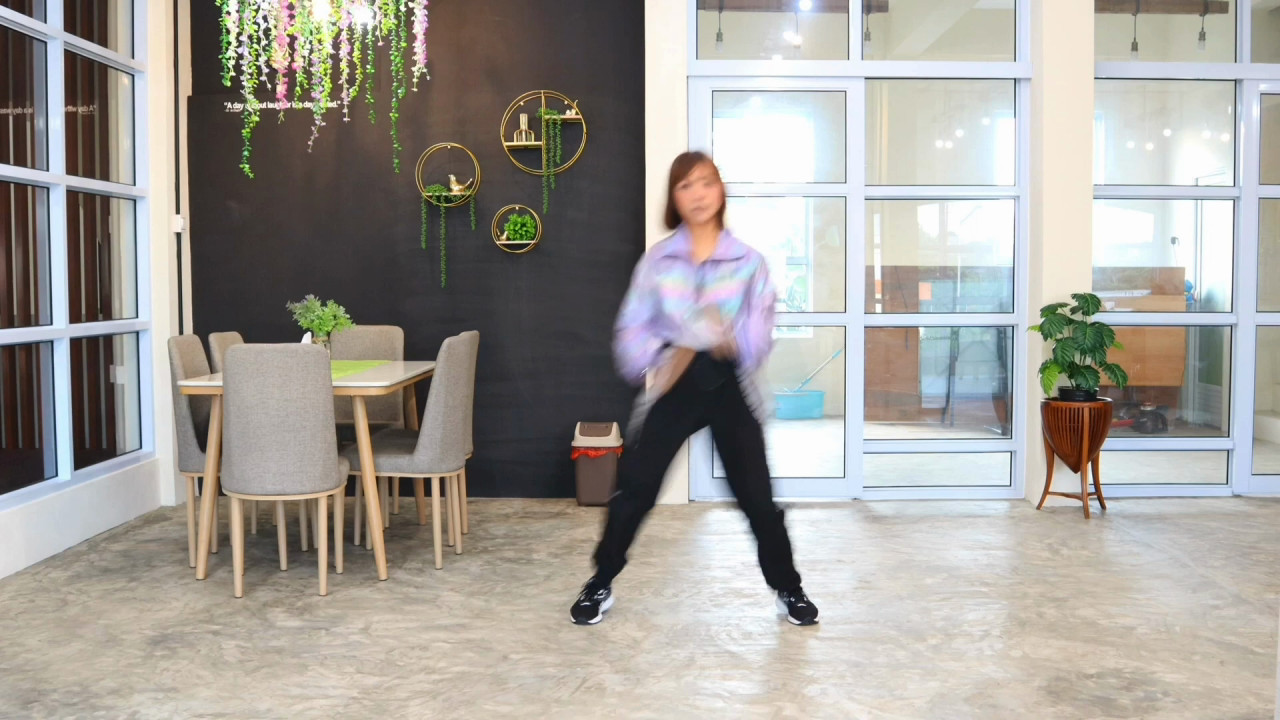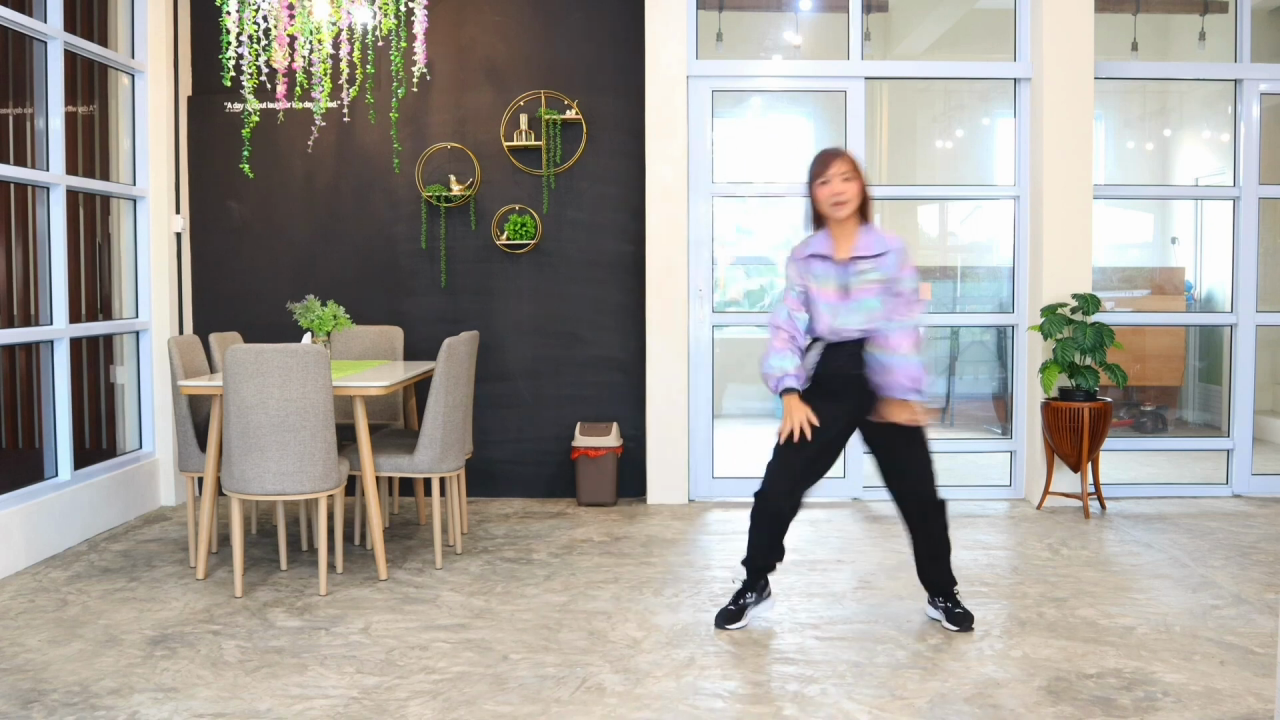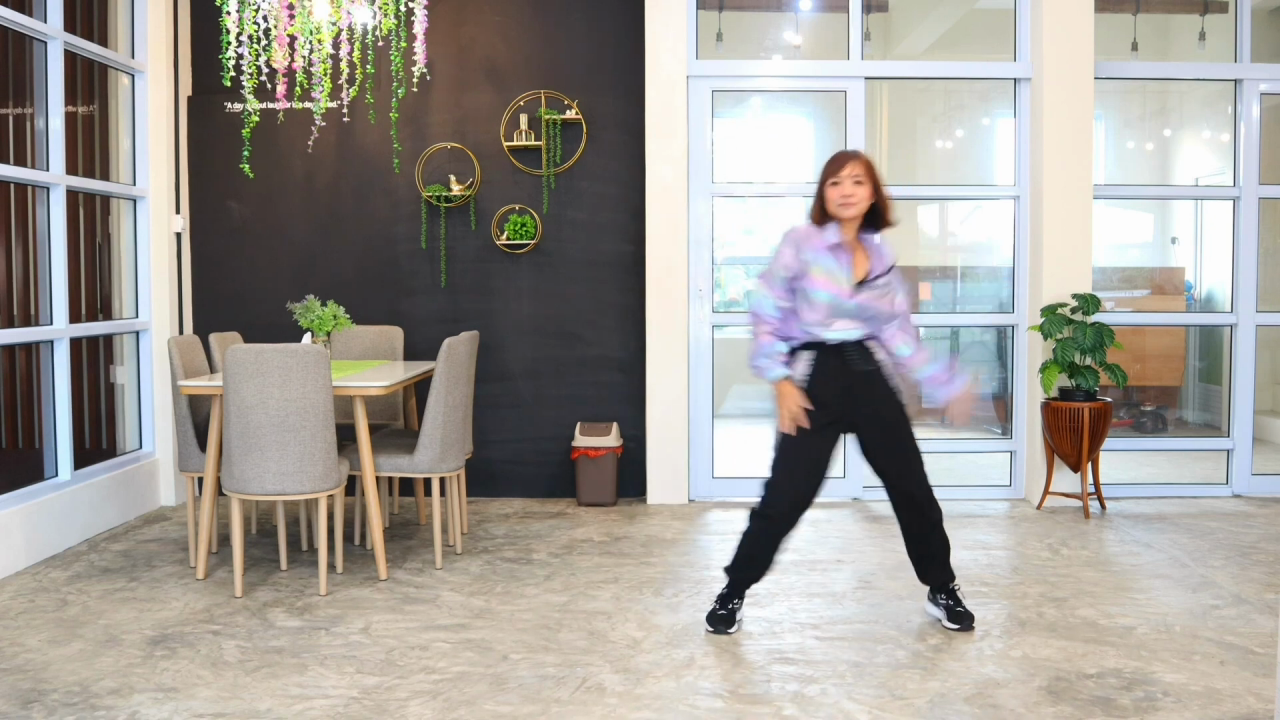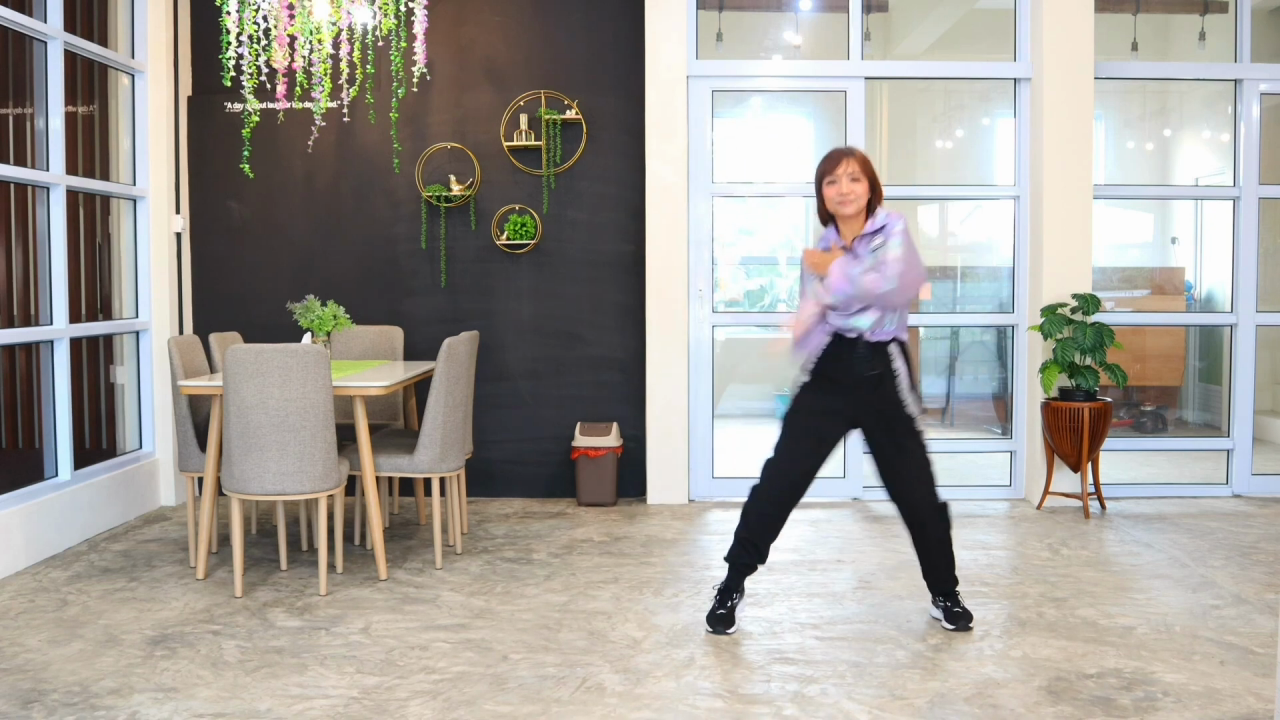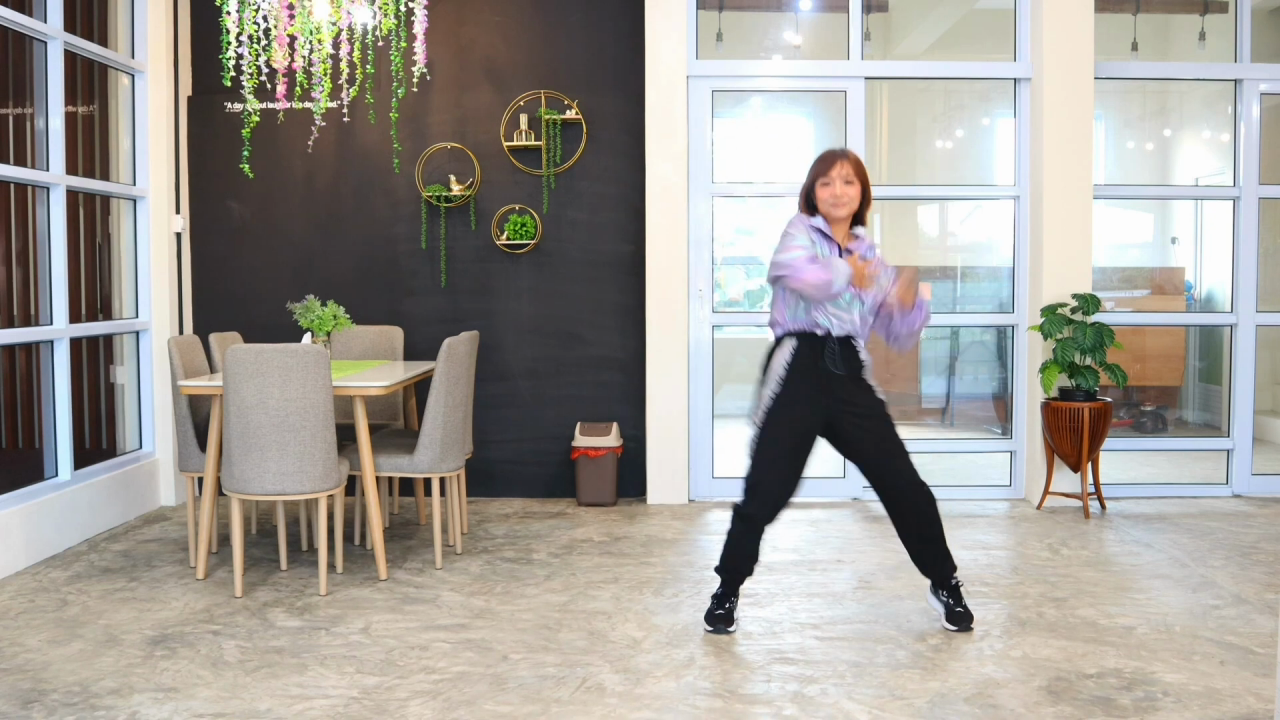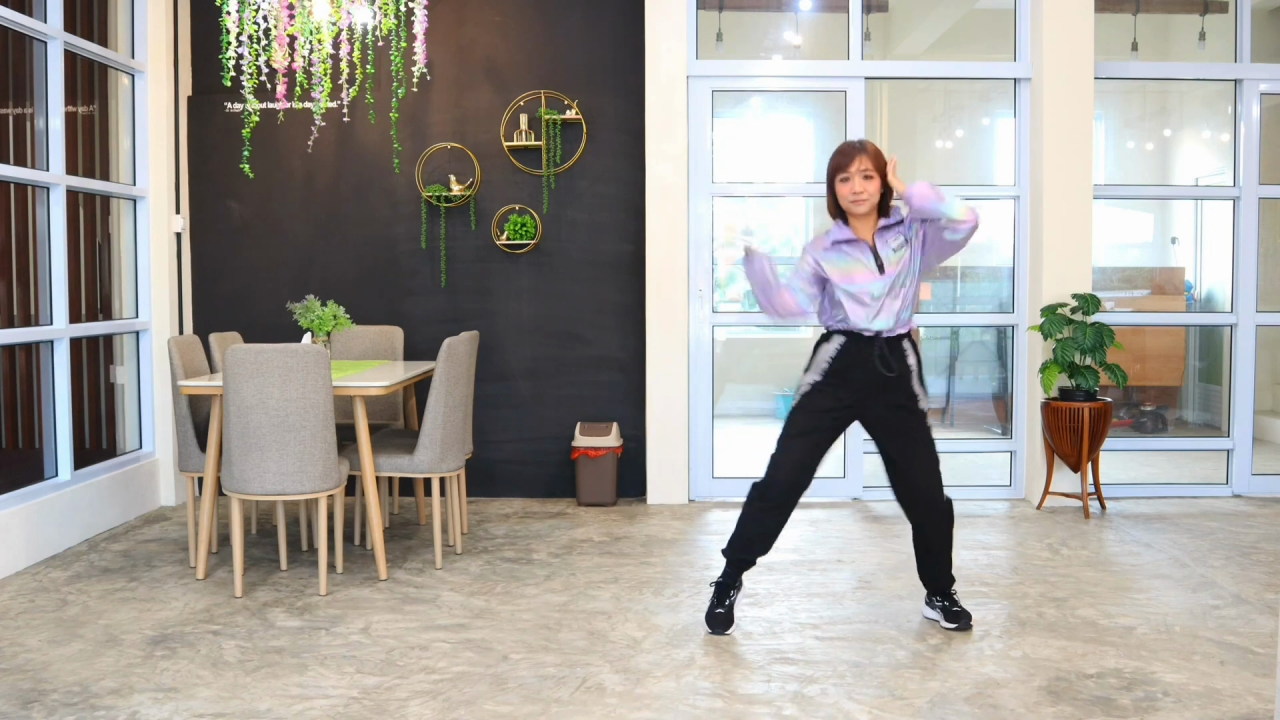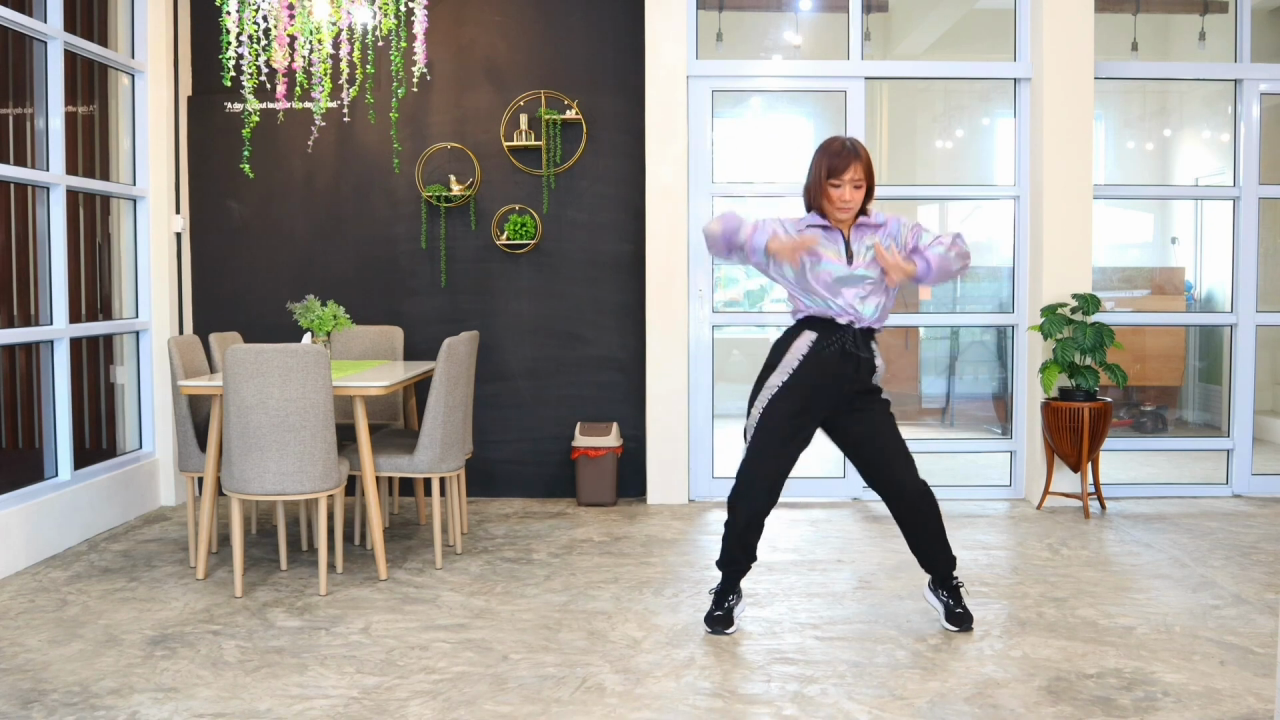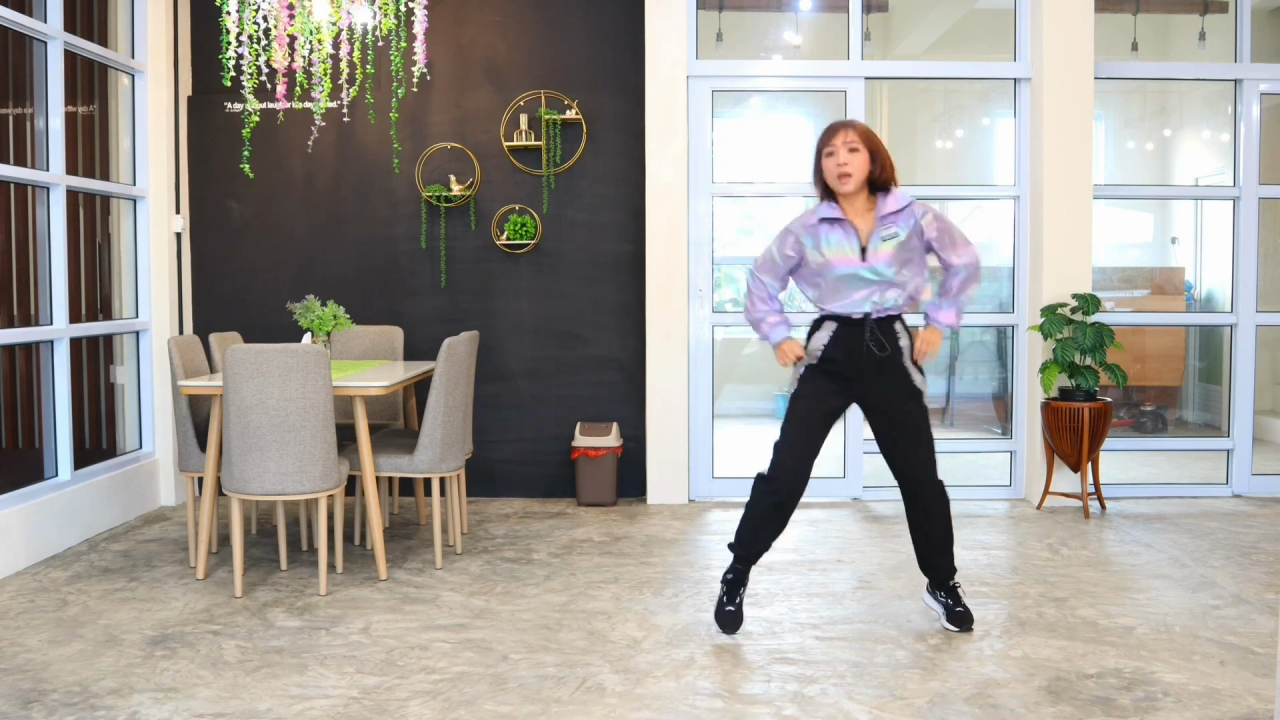
dt=0.5s
person 1, frame 1
left shoulder: (747, 260)
right shoulder: (656, 260)
left elbow: (761, 331)
right elbow: (631, 329)
left wrist: (732, 342)
right wrist: (653, 364)
left hip: (730, 381)
right hip: (672, 380)
left knee: (756, 495)
right knee: (633, 491)
left ankle: (787, 587)
right ankle: (602, 581)
person 1, frame 2
left shoulder: (890, 248)
right shoulder: (802, 257)
left elbow: (905, 321)
right elbow: (785, 329)
left wrist: (905, 392)
right wrist: (790, 393)
left hip: (877, 378)
right hip: (825, 373)
left knee: (918, 492)
right knee: (780, 486)
left ankle: (941, 593)
right ankle: (755, 583)
person 1, frame 3
left shoulder: (884, 258)
right shoulder: (800, 244)
left elbow: (897, 332)
right elbow: (766, 314)
left wrist: (946, 382)
right wrist: (782, 380)
left hip: (869, 380)
right hip: (811, 380)
left knee: (913, 489)
right knee: (788, 497)
left ankle: (941, 589)
right ankle: (734, 591)
person 1, frame 4
left shoulder: (893, 229)
right shoulder: (821, 251)
left elbow: (899, 288)
right elbow: (808, 320)
left wrist: (834, 273)
right wrist: (809, 319)
left hip: (884, 372)
right hip: (830, 370)
left knee: (917, 492)
right knee: (778, 481)
left ankle: (944, 593)
right ankle: (732, 585)
person 1, frame 5
left shoulder: (872, 260)
right shoulder: (800, 230)
left elbow: (901, 337)
right elbow: (797, 275)
left wrist: (908, 303)
right wrist: (848, 278)
left hip: (848, 378)
right hip: (796, 369)
left knee: (903, 484)
right knee: (767, 491)
left ankle: (943, 582)
right ankle: (728, 589)
person 1, frame 6
left shoulder: (915, 234)
right shoulder: (822, 248)
left elbow: (965, 221)
right elbow: (786, 305)
left wrist: (906, 190)
right wrist: (753, 258)
left hip: (895, 370)
right hip: (837, 368)
left knee: (925, 491)
right knee: (782, 479)
left ankle: (940, 593)
right ankle: (729, 580)
person 1, frame 7
left shoulder: (888, 232)
right shoulder: (794, 231)
left elbow: (956, 252)
right elbow: (719, 234)
left wrist: (916, 266)
right wrist: (769, 245)
left hip: (859, 371)
right hip: (805, 362)
left knee: (904, 484)
right knee: (756, 486)
left ankle: (946, 584)
right ankle: (728, 588)
person 1, frame 8
left shoulder: (909, 214)
right shoulder: (807, 227)
left elbow: (964, 259)
right elbow: (761, 282)
left wrist: (938, 322)
right wrist: (779, 336)
left hip: (889, 352)
right hip: (830, 354)
left knee: (921, 479)
right knee: (785, 473)
left ankle: (942, 585)
right ankle: (736, 578)
